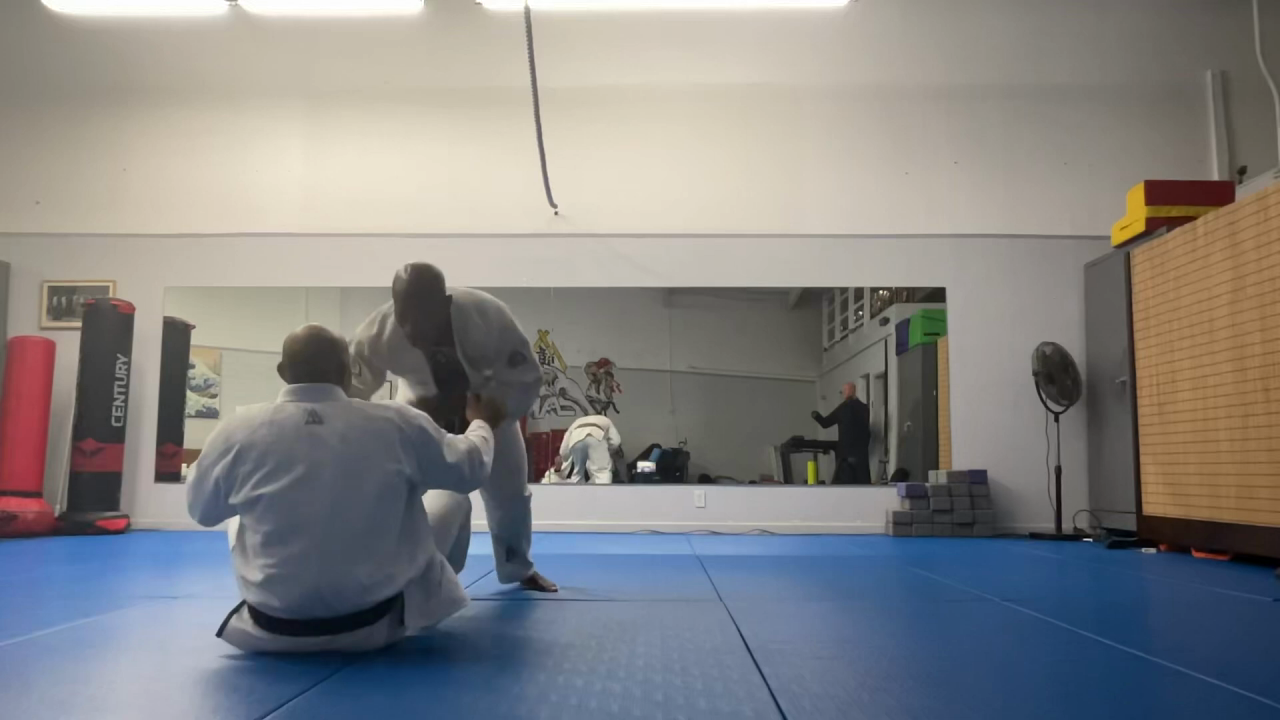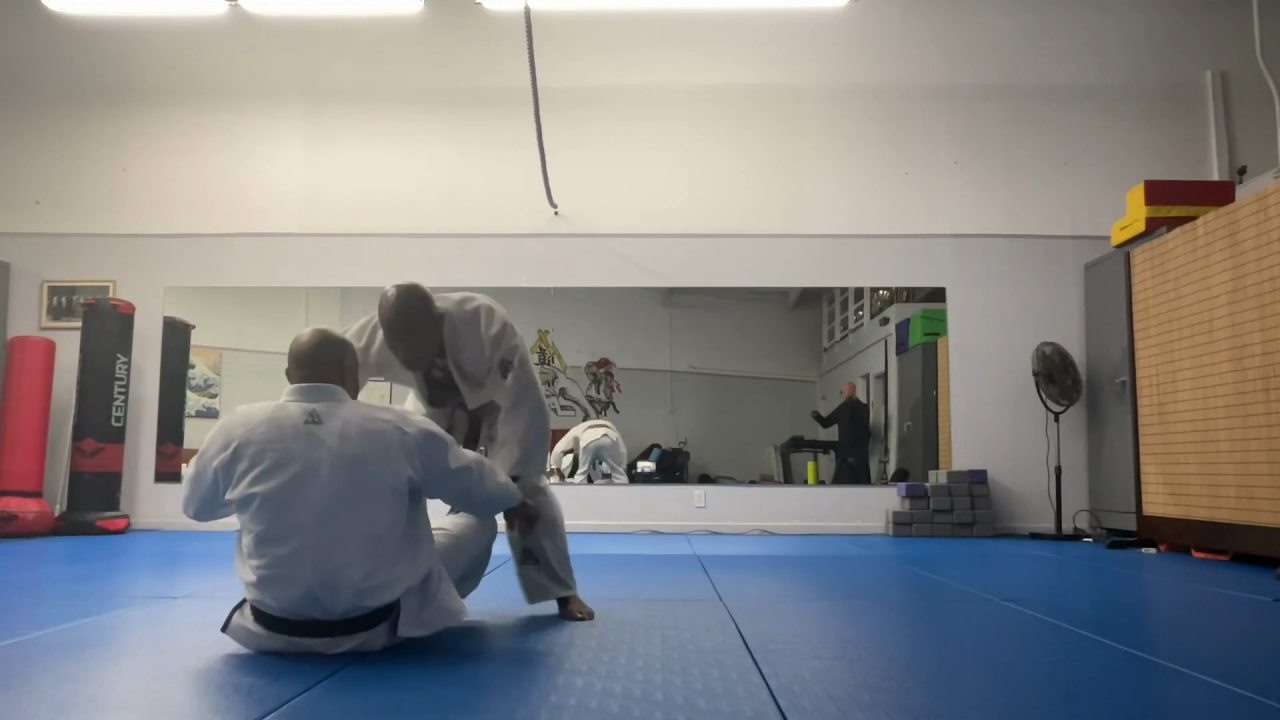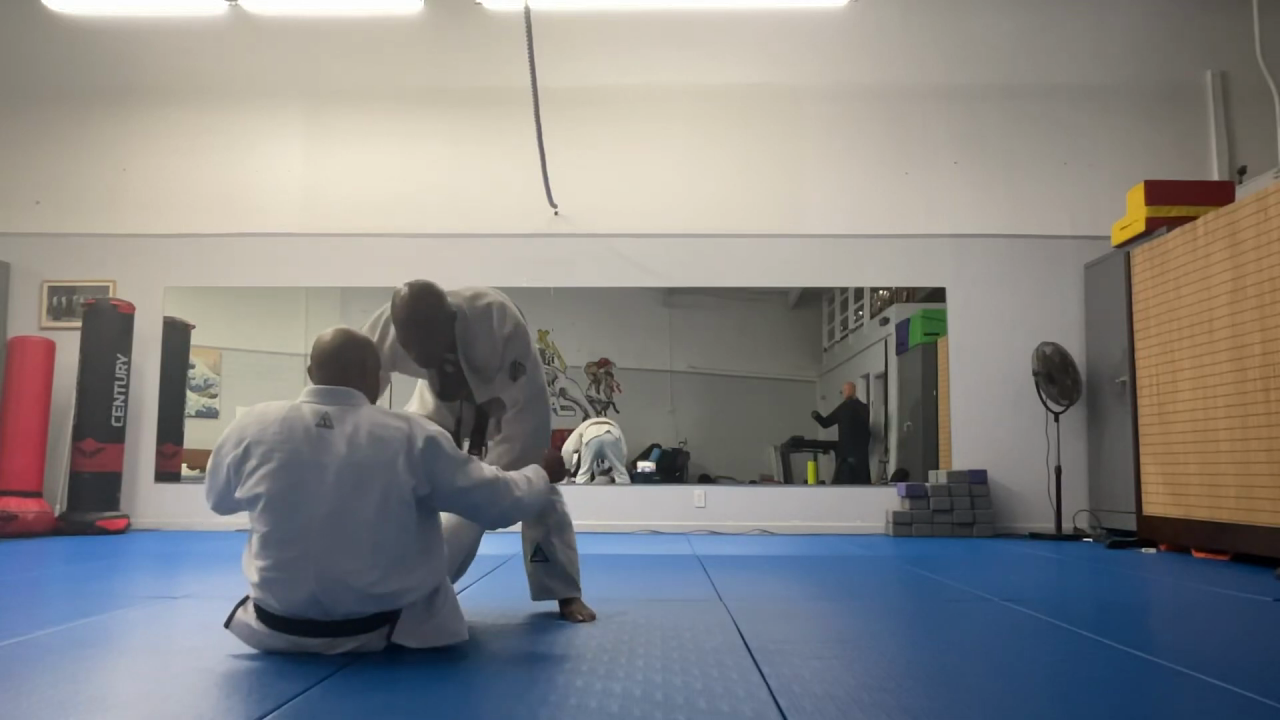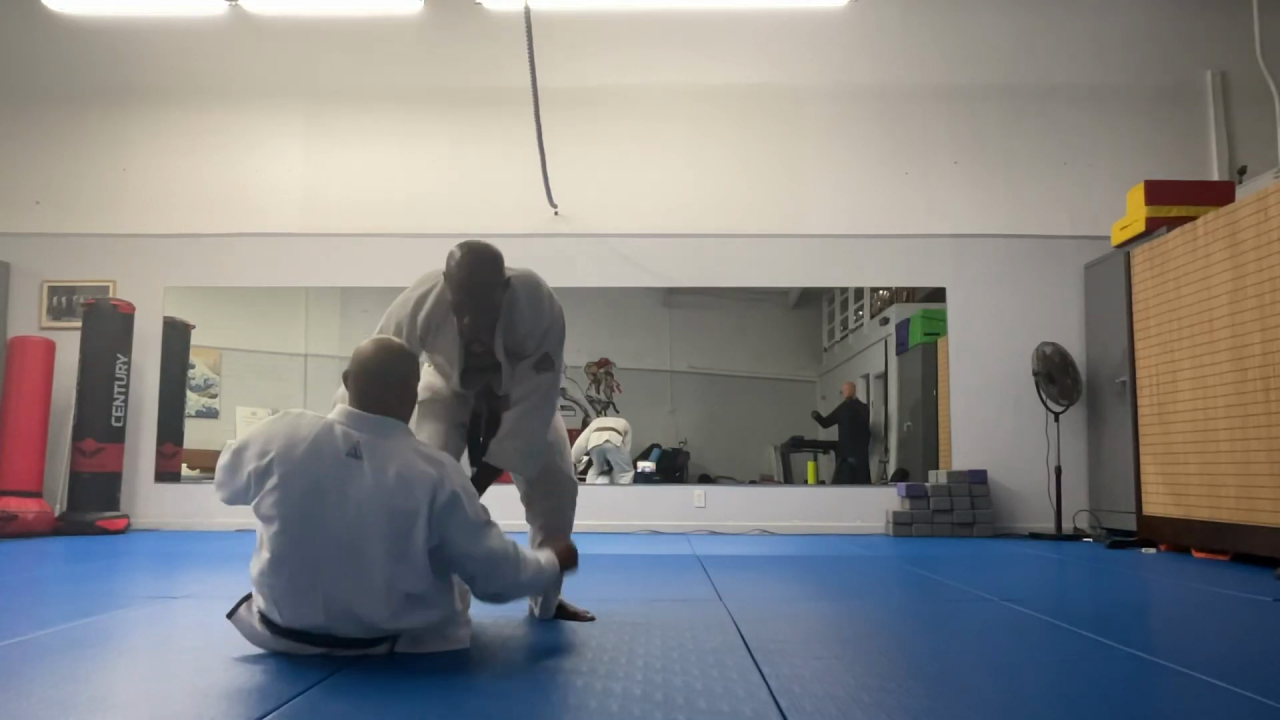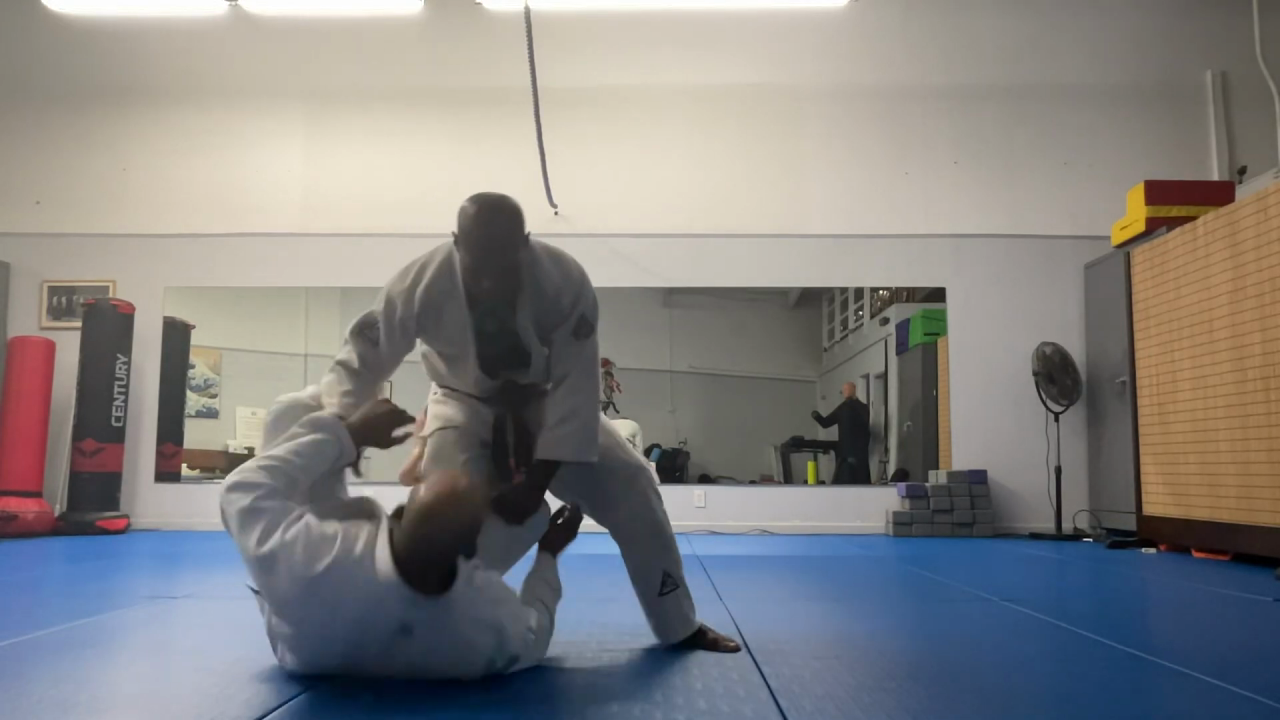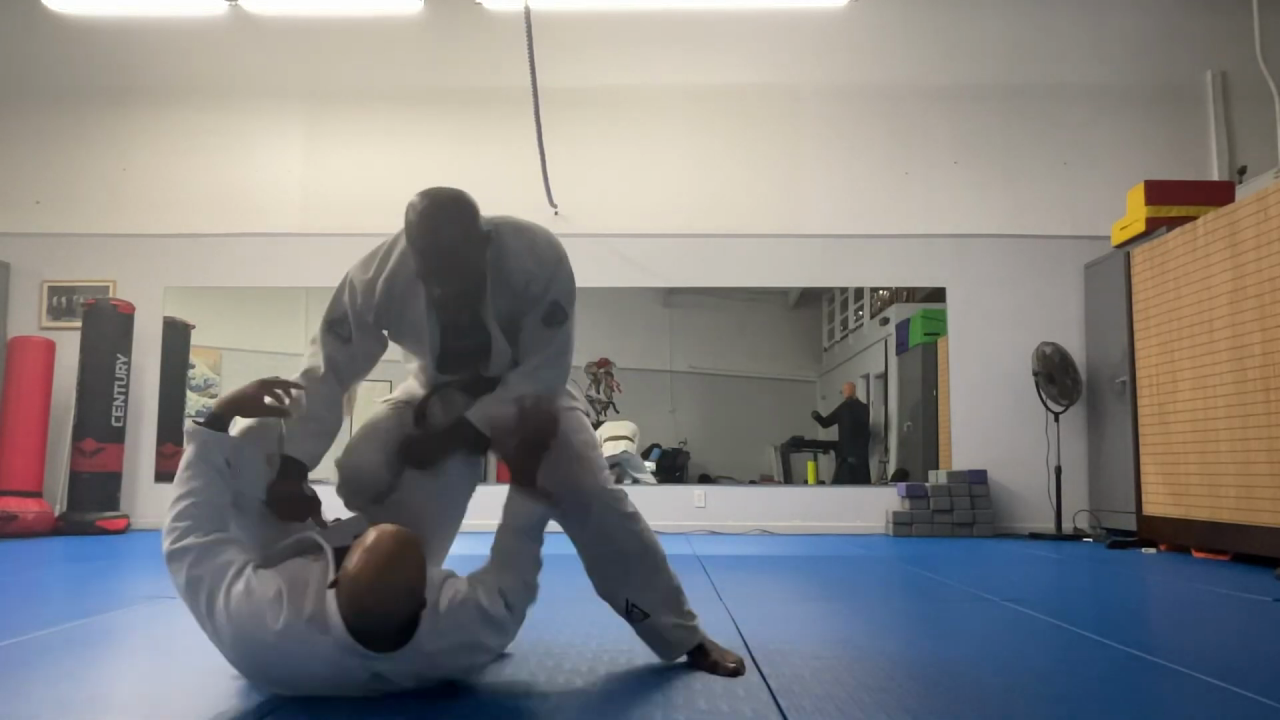
dt=0.7s
person 1, frame 1
left shoulder: (488, 316)
right shoulder: (379, 332)
left elbow: (525, 379)
right elbow: (351, 387)
right hip: (422, 405)
left knee: (509, 490)
left ankle: (519, 567)
person 1, frame 2
left shoulder: (486, 324)
right shoulder: (367, 338)
left elbow: (525, 407)
left hip: (498, 401)
right hip: (433, 408)
left knee: (528, 487)
left ankle: (560, 590)
person 1, frame 3
left shoulder: (498, 320)
right shoulder: (383, 331)
left elbow: (530, 413)
left hip: (507, 394)
right hip: (439, 398)
left ankle: (565, 592)
person 1, frame 4
left shoulder: (540, 307)
right shoulder: (420, 304)
left elbow: (535, 402)
left wrist: (481, 481)
left hip: (521, 398)
right hip: (448, 392)
left knee: (554, 486)
left ankle: (547, 598)
person 1, frame 5
left shoulder: (564, 279)
right shoulder: (419, 285)
left elbow: (576, 384)
right elbow: (361, 361)
left wrist: (537, 481)
left hip: (543, 402)
right hip: (465, 404)
left knee: (628, 486)
left ankle: (681, 625)
person 1, frame 6
left shoulder: (536, 255)
right shoulder: (375, 279)
left elbow: (543, 372)
right elbow: (328, 372)
left wrist: (460, 434)
right wrist: (291, 469)
left hip: (532, 389)
right hip: (442, 390)
left knee: (592, 503)
right knee: (363, 473)
left ankle: (684, 635)
person 2, frame 1
left shoulder: (239, 430)
right shoulder: (396, 425)
left elbow: (202, 510)
right elbow: (468, 467)
right wrist: (482, 423)
left hip: (275, 629)
right hip: (375, 624)
right knee: (452, 498)
person 2, frame 2
left shoulder: (238, 429)
right shoulder: (400, 430)
left elbow: (196, 505)
right elbow: (475, 484)
right wrist: (515, 502)
left hip: (274, 629)
right hip: (376, 624)
right knee: (478, 521)
person 2, frame 3
left shoulder: (253, 427)
right shoulder: (410, 437)
left elbow: (220, 500)
right elbow: (498, 502)
right wrist: (543, 475)
left hip: (281, 627)
right hip: (383, 627)
right knee: (462, 522)
person 2, frame 4
left shoulder: (279, 434)
right shoulder: (436, 474)
left elbow: (228, 484)
right elbow: (497, 575)
right wrist: (551, 561)
left hip: (285, 631)
right hip: (394, 640)
person 2, frame 5
left shoulder: (312, 560)
right shoulder: (495, 617)
left elbow: (246, 491)
right elbow: (527, 640)
left wrist: (345, 432)
right wrist: (546, 555)
person 2, frame 6
left shoulder: (255, 628)
right shoulder: (462, 627)
left elbow: (192, 534)
right elbow: (509, 586)
left wrist: (219, 418)
left knee: (248, 449)
